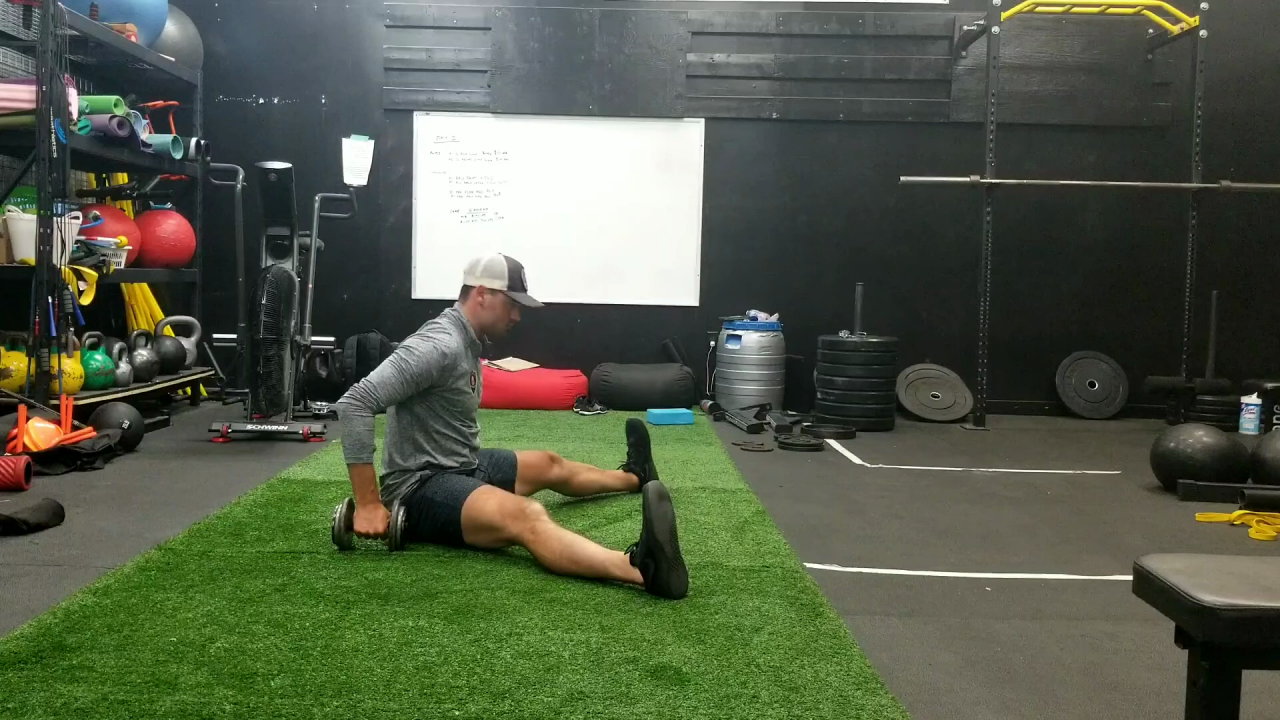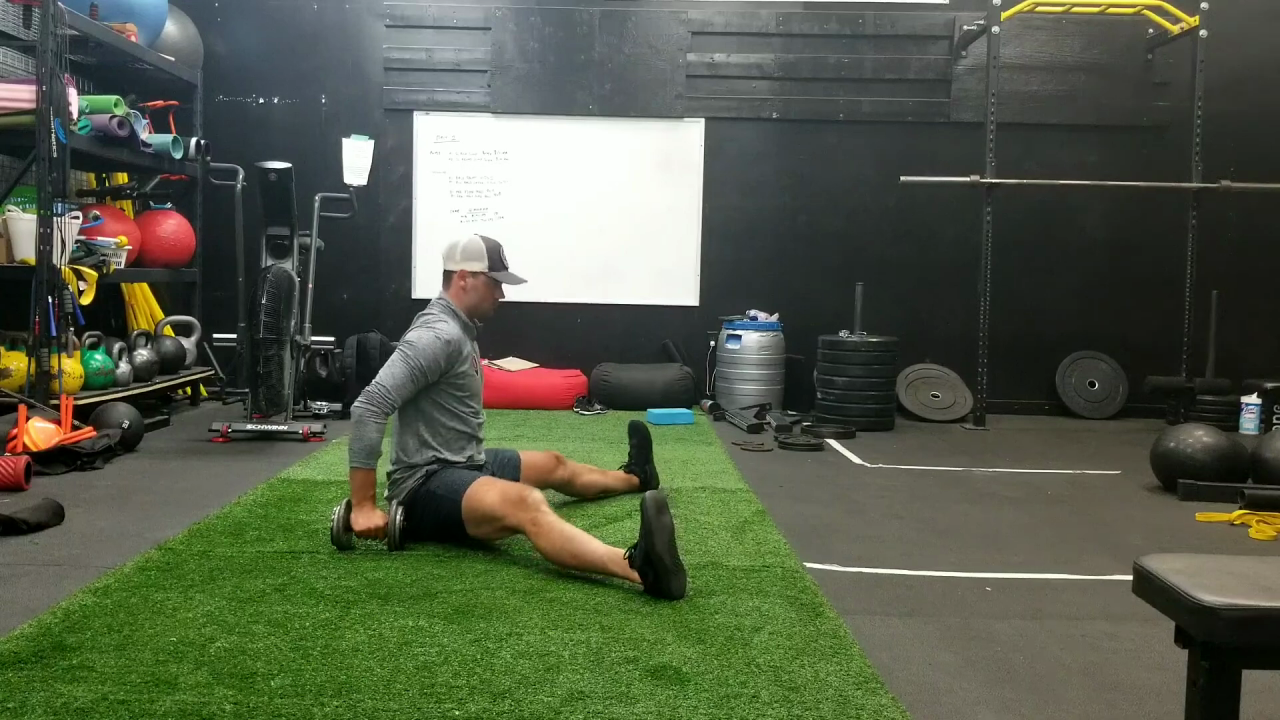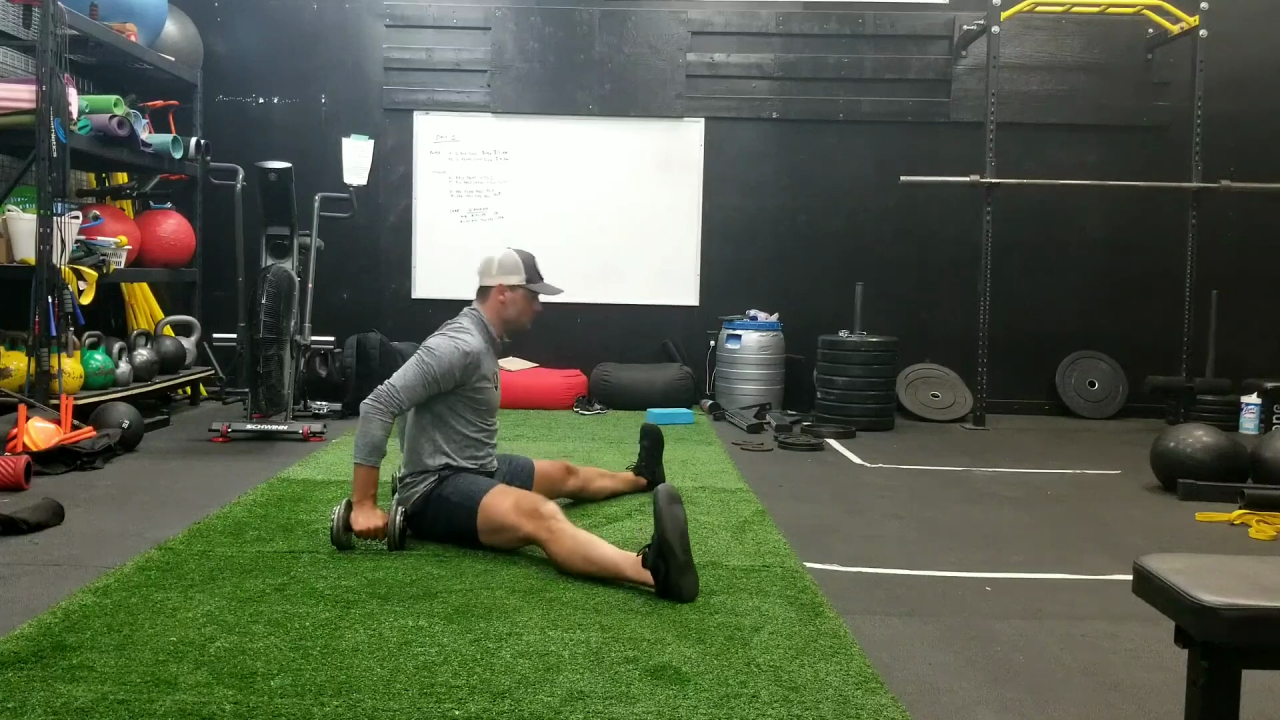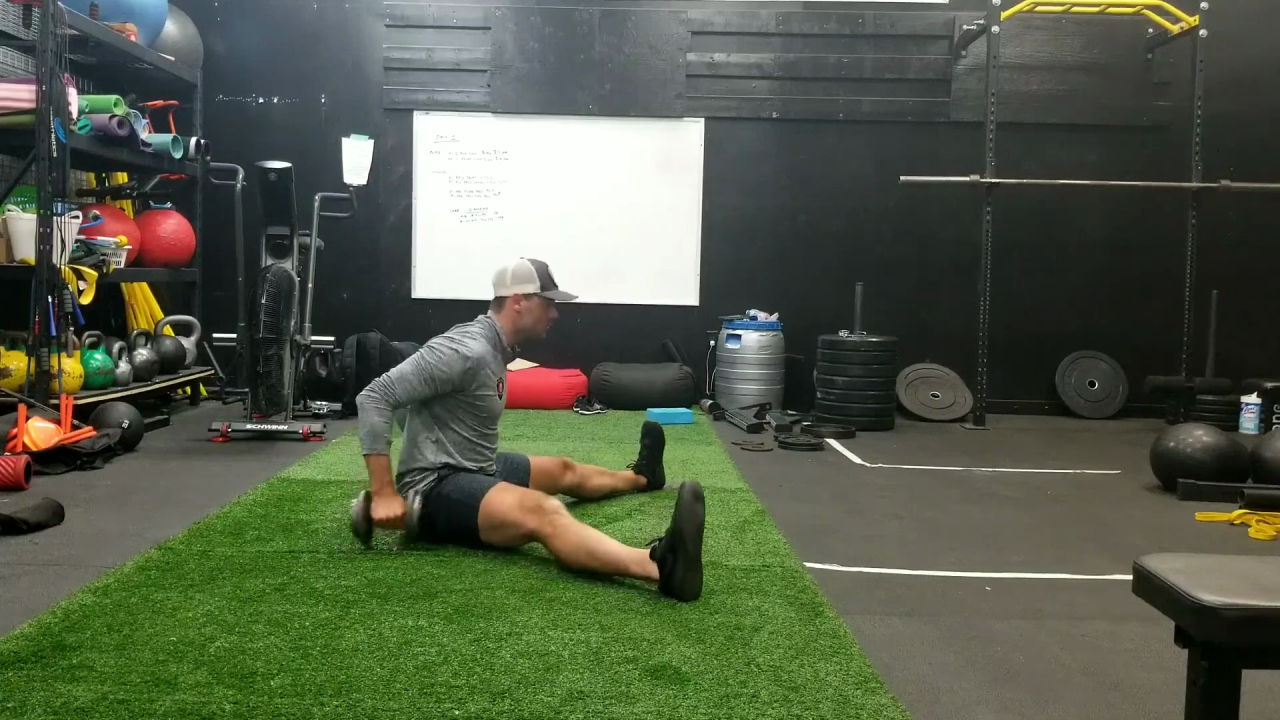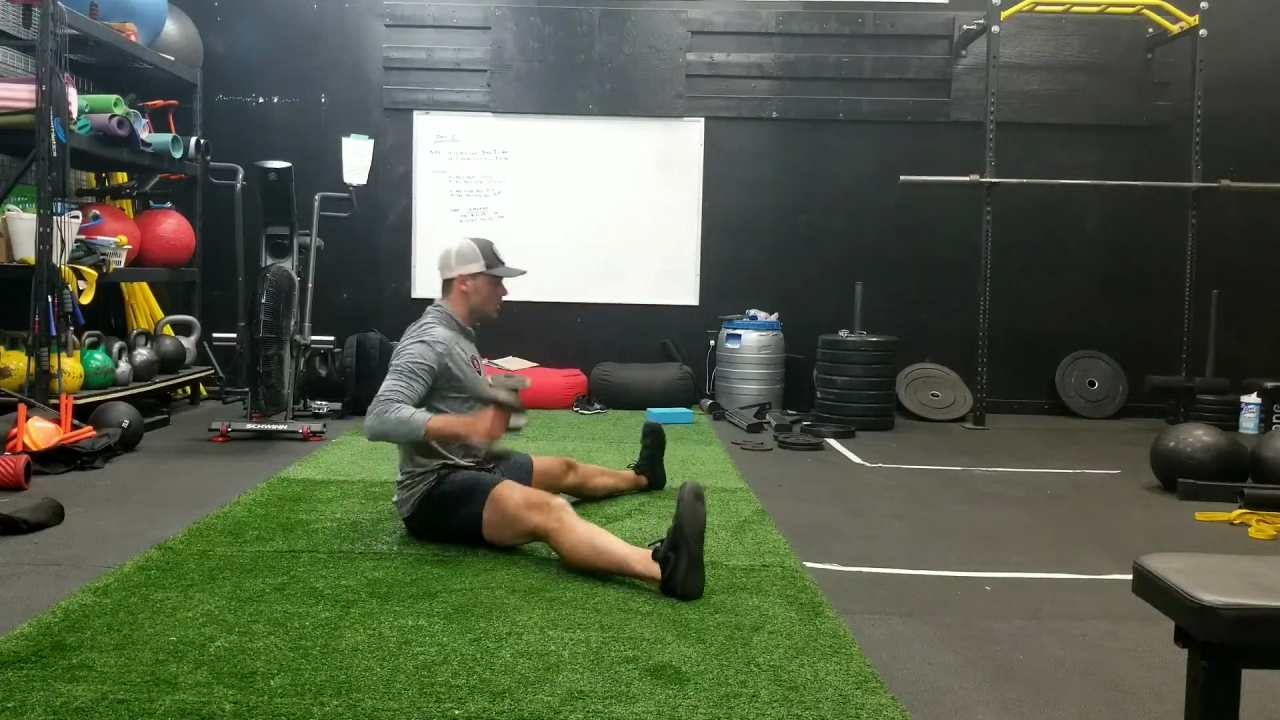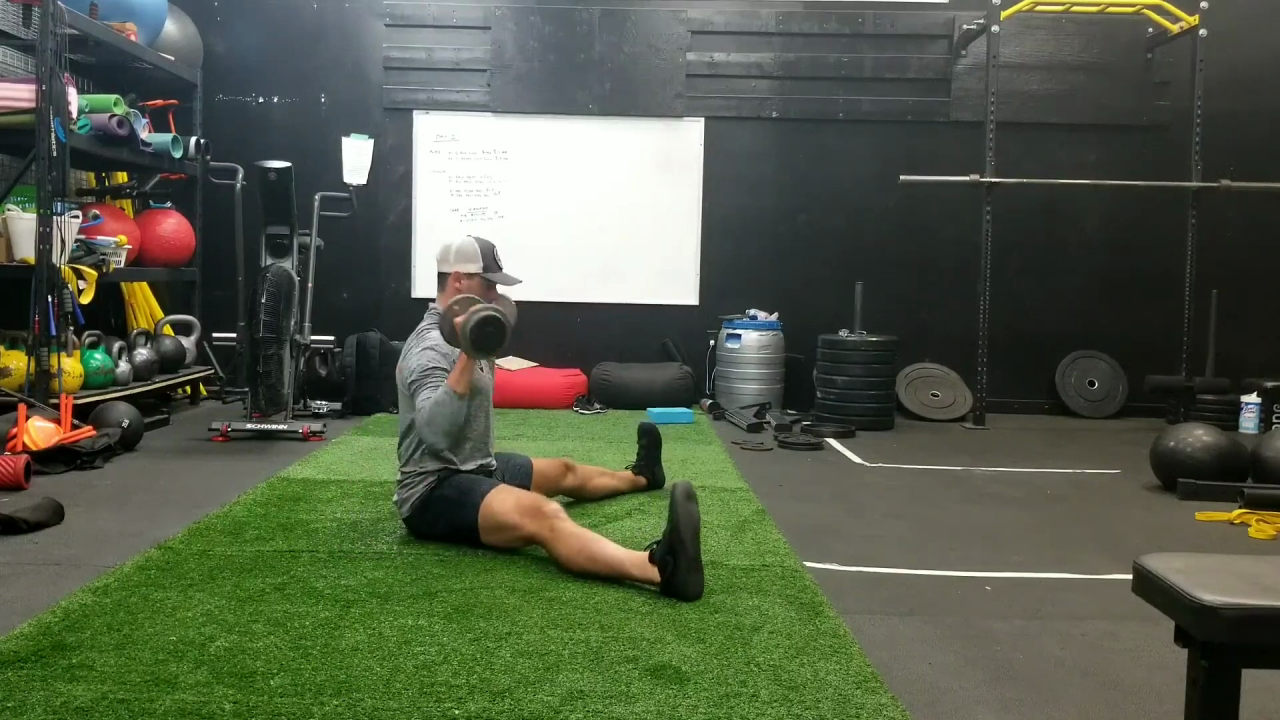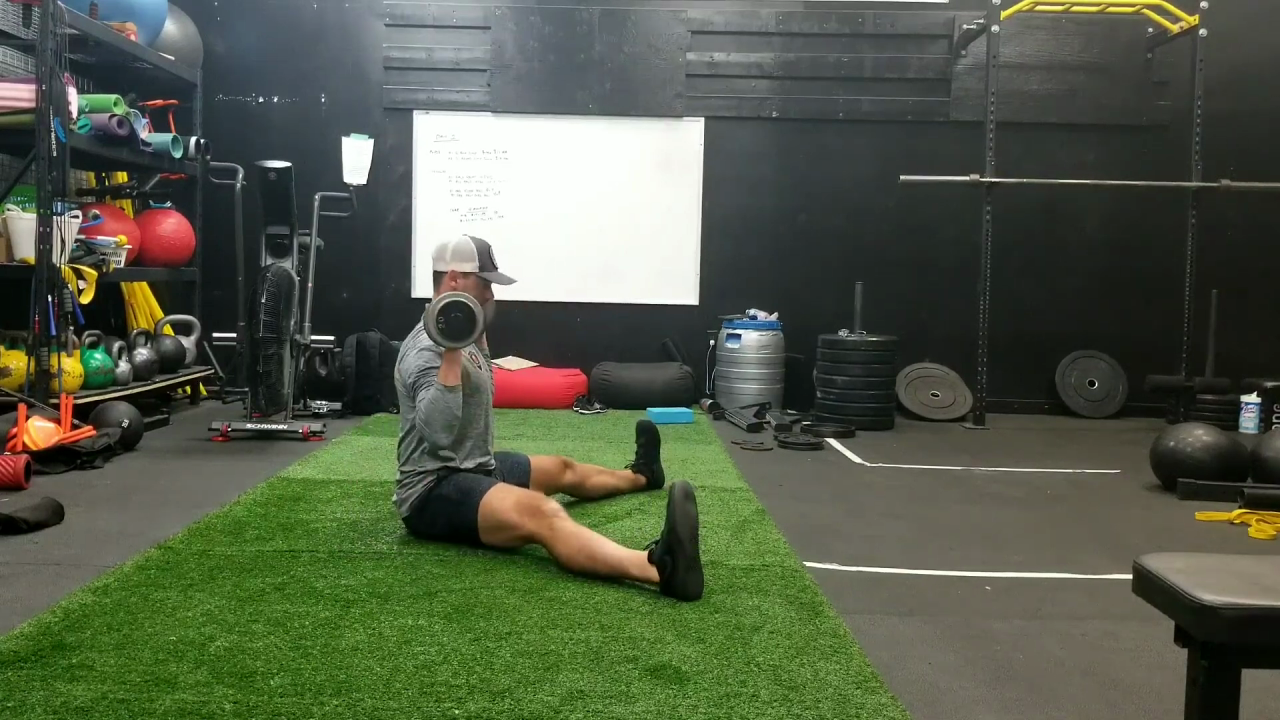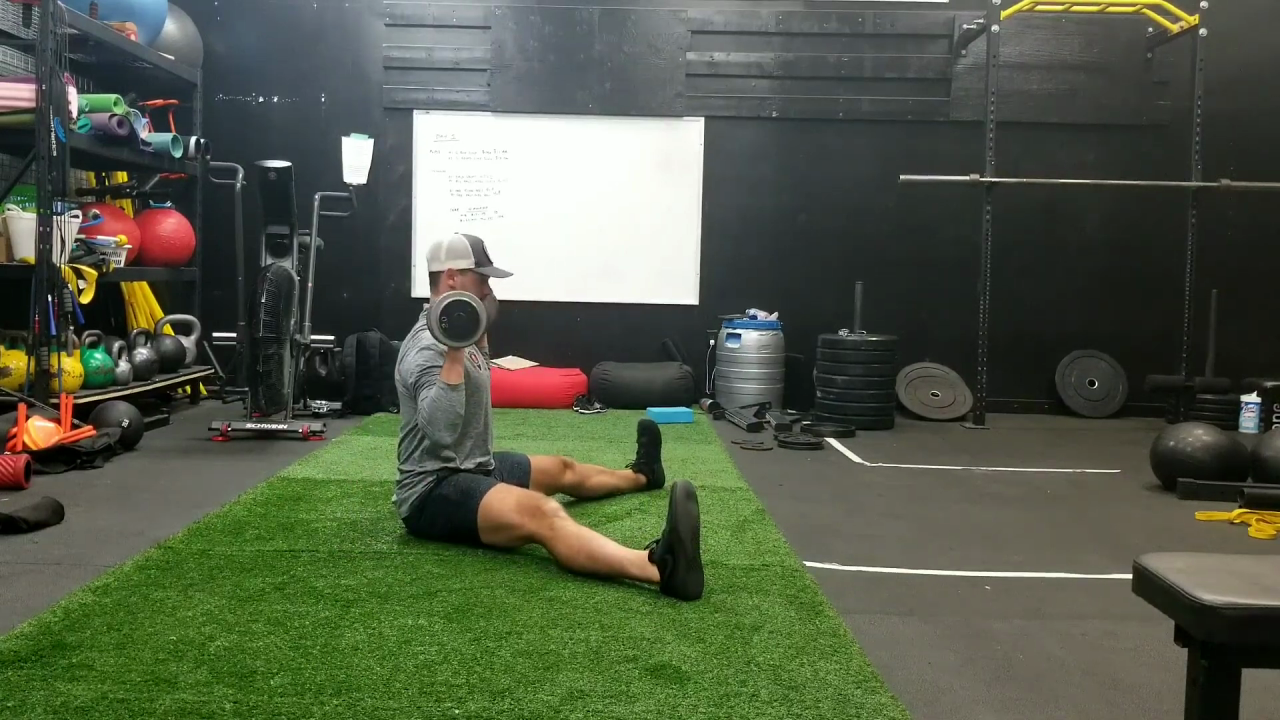
dt=0.3s
person 1, frame 1
left shoulder: (466, 341)
right shoulder: (438, 346)
right elbow: (353, 404)
right wrist: (368, 505)
right hip: (422, 488)
left knee: (548, 464)
right knee: (525, 517)
left ankle: (634, 476)
right ankle: (642, 568)
person 1, frame 2
left shoulder: (458, 329)
right shoulder: (437, 336)
right elbow: (368, 407)
right wrist: (363, 506)
right hip: (427, 485)
left knee: (554, 465)
right knee: (526, 505)
left ankle: (634, 477)
right ankle: (639, 568)
person 1, frame 3
left shoulder: (482, 340)
right shoulder: (461, 346)
right elbow: (378, 405)
right wrist: (364, 505)
right hip: (436, 491)
left knee: (565, 474)
right knee: (540, 516)
left ankle: (641, 478)
right ankle: (653, 569)
person 1, frame 4
left shoulder: (495, 348)
right shoulder: (466, 350)
right elbow: (374, 398)
right wrist: (384, 495)
right hip: (436, 490)
left knee: (562, 470)
right knee: (543, 512)
left ankle: (641, 476)
right ankle: (661, 566)
person 1, frame 5
left shoulder: (457, 333)
right shoulder: (428, 342)
right elbow: (379, 420)
right wrist: (464, 426)
right hip: (435, 490)
left knee: (564, 469)
right knee: (548, 511)
left ankle: (642, 476)
right ankle: (664, 567)
person 1, frame 6
right shoulder: (431, 347)
right elbow: (436, 432)
right wrist: (467, 355)
right hip: (433, 492)
left knee: (563, 472)
right knee: (543, 517)
left ankle: (641, 477)
right ankle: (660, 568)
person 1, frame 7
right shoulder: (428, 347)
left elbow: (478, 393)
right elbow: (438, 432)
left wrist: (477, 337)
right wrist: (452, 352)
right hip: (432, 491)
left knee: (562, 469)
right knee: (540, 514)
left ankle: (641, 475)
right ankle: (660, 567)
person 1, frame 8
right shoulder: (428, 346)
right elbow: (442, 429)
left wrist: (478, 338)
right wrist: (454, 353)
right hip: (432, 491)
left knee: (561, 470)
right knee: (541, 514)
left ankle: (641, 475)
right ankle: (660, 567)
